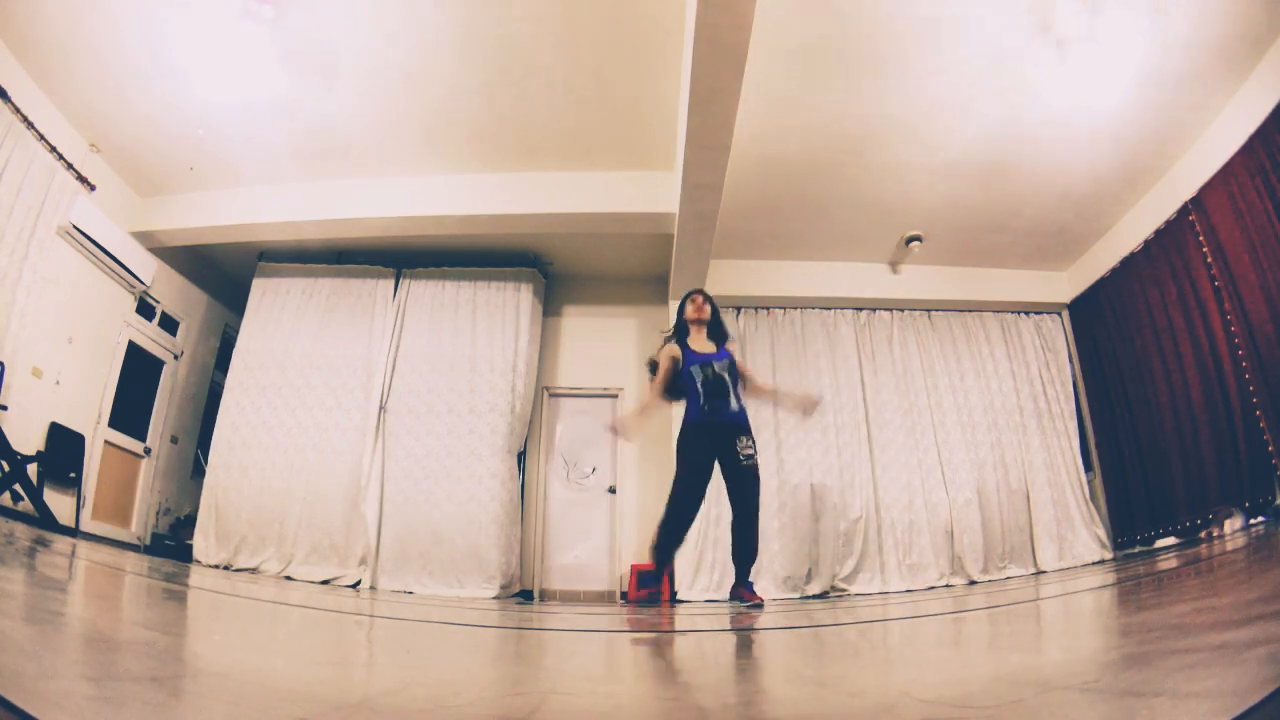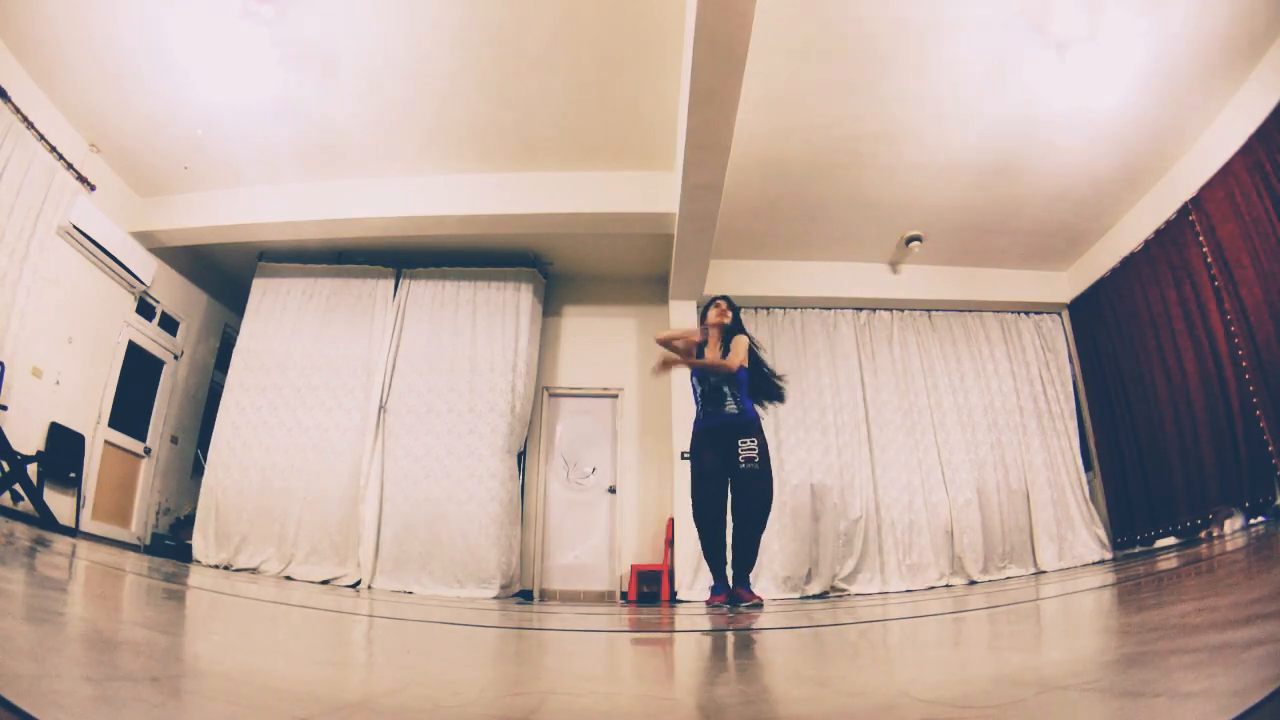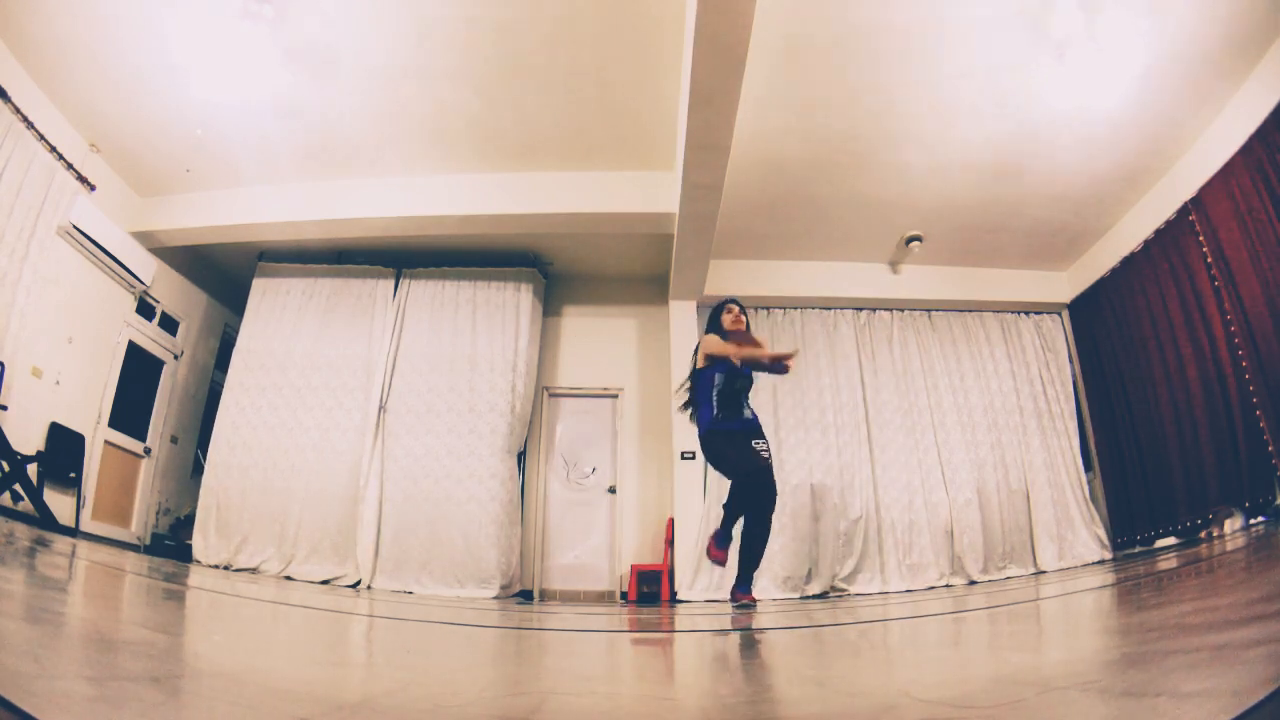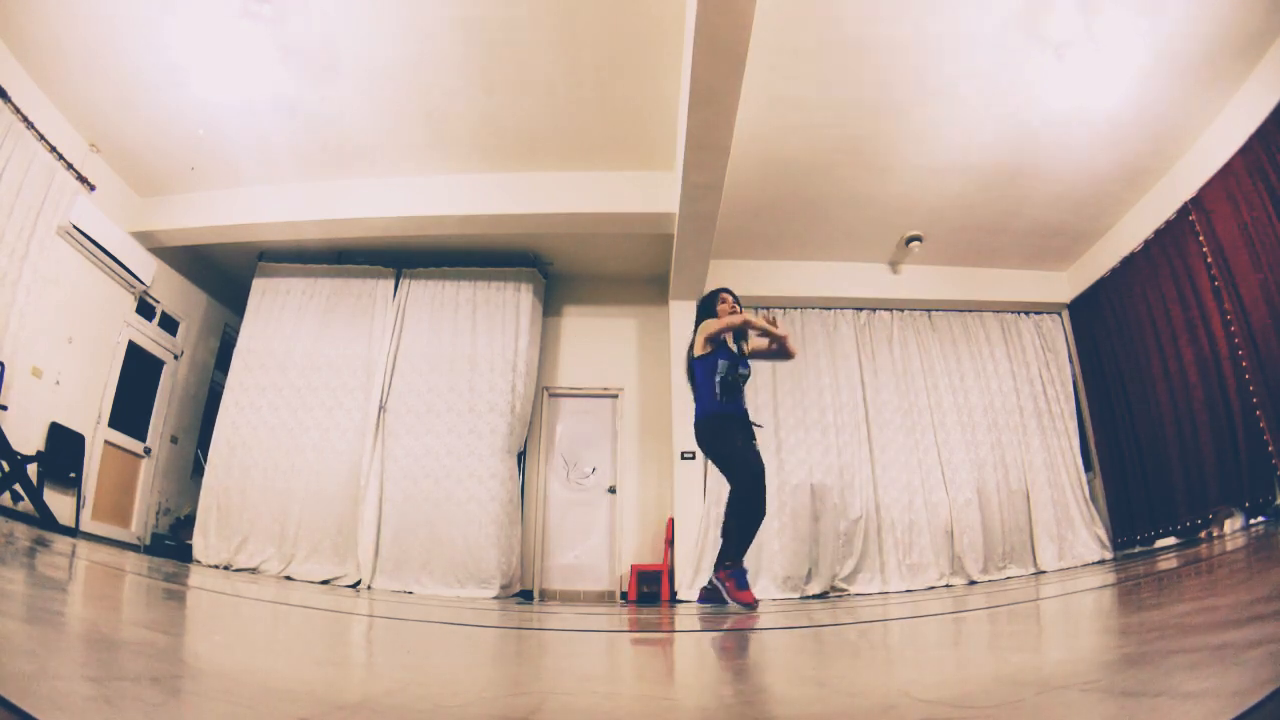
dt=0.5s
person 1, frame 1
left shoulder: (725, 349)
right shoulder: (674, 349)
left elbow: (753, 384)
right elbow: (657, 391)
left wrist: (792, 399)
right wrist: (631, 417)
left hip: (736, 430)
right hip: (698, 433)
left knee: (746, 506)
right knee: (682, 505)
left ankle: (742, 583)
right ankle: (656, 578)
person 1, frame 2
left shoulder: (739, 342)
right shoulder: (694, 349)
left elbow: (729, 364)
right elbow: (662, 339)
left wrist: (684, 361)
right wrist: (696, 334)
left hip: (744, 433)
right hip: (706, 437)
left knee: (753, 504)
right knee: (707, 509)
left ankle: (741, 583)
right ankle: (720, 584)
person 1, frame 3
left shoulder: (746, 352)
right shoulder: (709, 342)
left elbow: (781, 366)
right elbow: (741, 355)
left wrist: (763, 349)
right wrist: (778, 356)
left hip: (750, 433)
right hip: (717, 436)
left knee: (762, 503)
right knee: (753, 478)
left ankle: (743, 584)
right ankle: (723, 532)
person 1, frame 4
left shoulder: (744, 346)
right shoulder: (707, 330)
left elbow: (788, 353)
right elbow: (745, 320)
left wrist: (771, 330)
right wrist: (774, 332)
left hip: (739, 427)
right hip: (715, 427)
left knee: (752, 503)
right knee: (750, 477)
left ankle: (720, 583)
right ankle: (727, 570)
